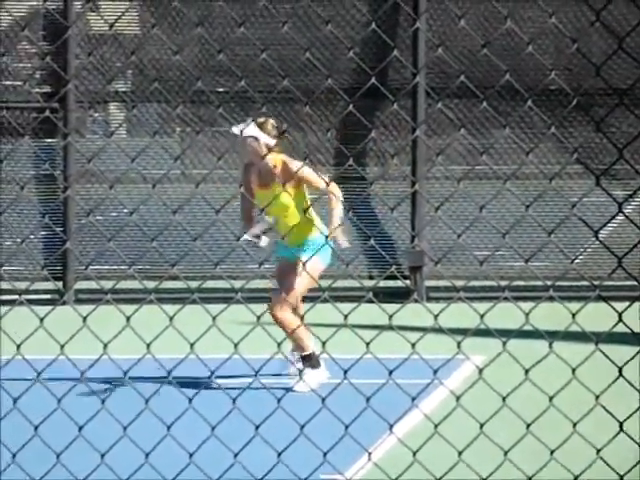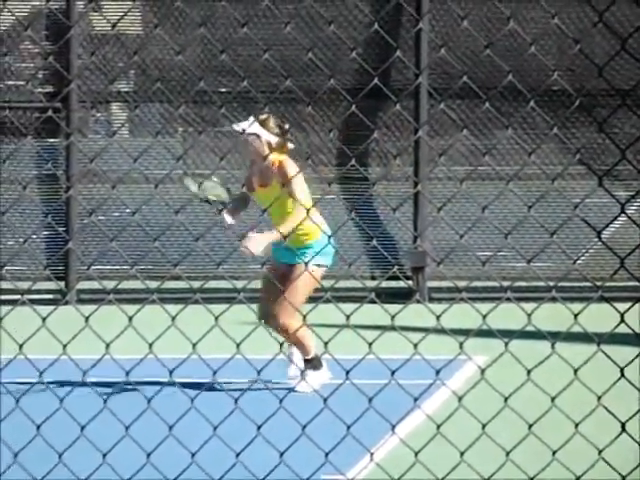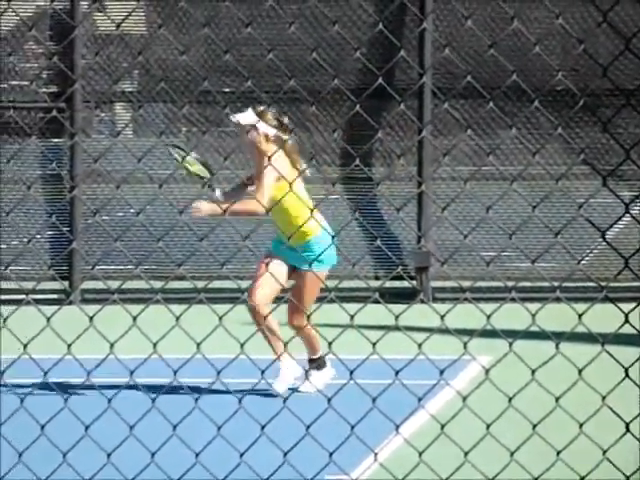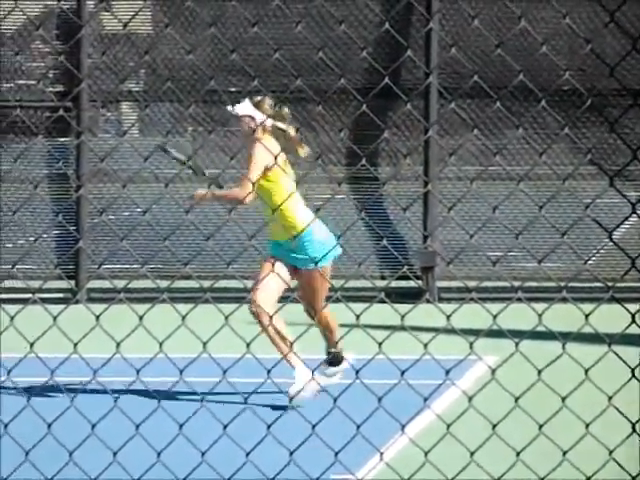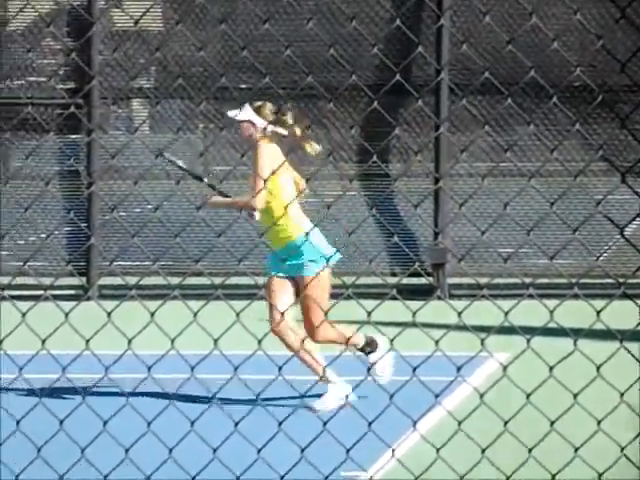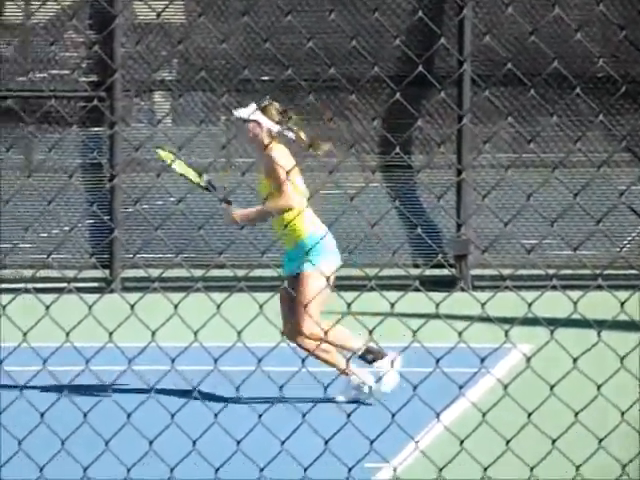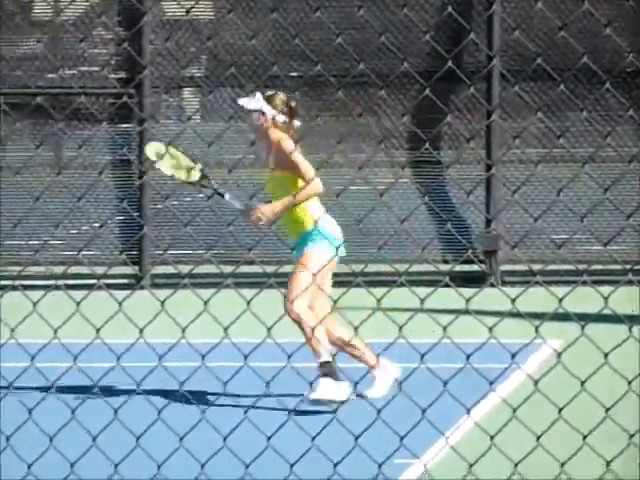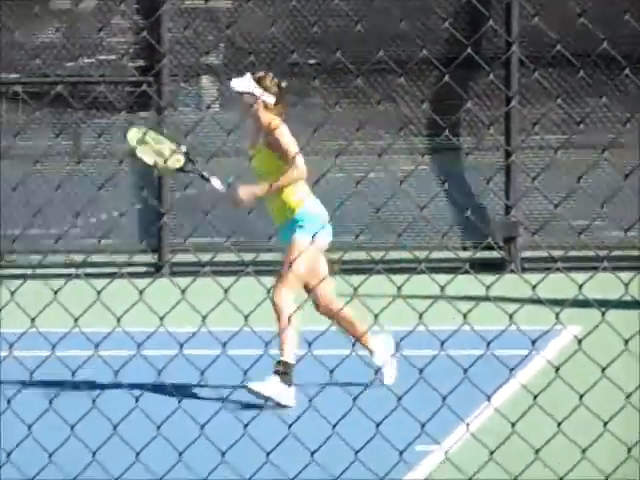
dt=0.1s
person 1, frame 1
left shoulder: (290, 167)
right shoulder: (249, 170)
left elbow: (333, 191)
right elbow: (247, 208)
left wrist: (336, 227)
right wrist: (252, 226)
left hip: (313, 244)
right hip: (288, 243)
left knee: (280, 310)
right knee: (281, 307)
left ankle: (316, 368)
right ankle: (305, 350)
person 1, frame 2
left shoulder: (285, 166)
right shoulder: (255, 167)
left elbow: (305, 211)
right elbow: (243, 198)
left wrist: (268, 237)
right wrist: (231, 210)
left hip: (314, 246)
right hip: (285, 245)
left knee: (285, 316)
right knee: (267, 313)
left ankle: (316, 368)
right ankle: (300, 352)
person 1, frame 3
left shoulder: (273, 158)
right shoulder: (265, 154)
left elbow: (260, 206)
right elbow: (258, 189)
left wrist: (216, 209)
right wrist: (226, 196)
left hip: (313, 243)
right hip: (286, 241)
left knee: (297, 317)
right knee: (257, 302)
left ankle: (319, 366)
right ankle: (289, 366)
person 1, frame 4
left shoulder: (262, 147)
right shoulder: (268, 146)
left elbow: (244, 194)
left wrist: (208, 194)
left hip: (309, 239)
right hip: (282, 243)
left knee: (315, 310)
right knee: (259, 305)
left ankle: (336, 358)
right ankle: (302, 373)
person 1, frame 5
left shoulder: (265, 150)
right shoulder: (272, 153)
left elbow: (255, 202)
right elbow: (300, 186)
left wrist: (220, 202)
right wrist: (262, 208)
left hip: (304, 247)
right hip: (281, 253)
left knee: (317, 330)
right knee: (278, 326)
left ankle: (373, 346)
right ankle: (334, 384)
person 1, frame 6
left shoulder: (275, 153)
right shoulder: (273, 154)
left elbow: (290, 200)
left wrist: (248, 214)
right wrist: (260, 214)
left hip: (314, 246)
right hip: (296, 250)
left knee: (307, 327)
right knee: (293, 331)
left ankle: (380, 358)
right ankle: (358, 377)
person 1, frame 7
left shoulder: (283, 145)
right shoulder: (268, 147)
left elbow: (315, 185)
left wrist: (276, 207)
right wrist: (261, 210)
left hip: (319, 234)
right hip: (307, 239)
left knee: (296, 303)
right knee: (320, 319)
left ankle: (331, 377)
right ankle: (381, 367)
person 1, frame 8
left shoulder: (273, 127)
right shoulder: (258, 130)
left elbow: (298, 169)
left wrist: (259, 189)
right wrist: (249, 192)
left hip: (307, 221)
right hip: (294, 224)
left knee: (282, 295)
right knee: (326, 302)
left ankle: (283, 380)
right ankle: (379, 346)
